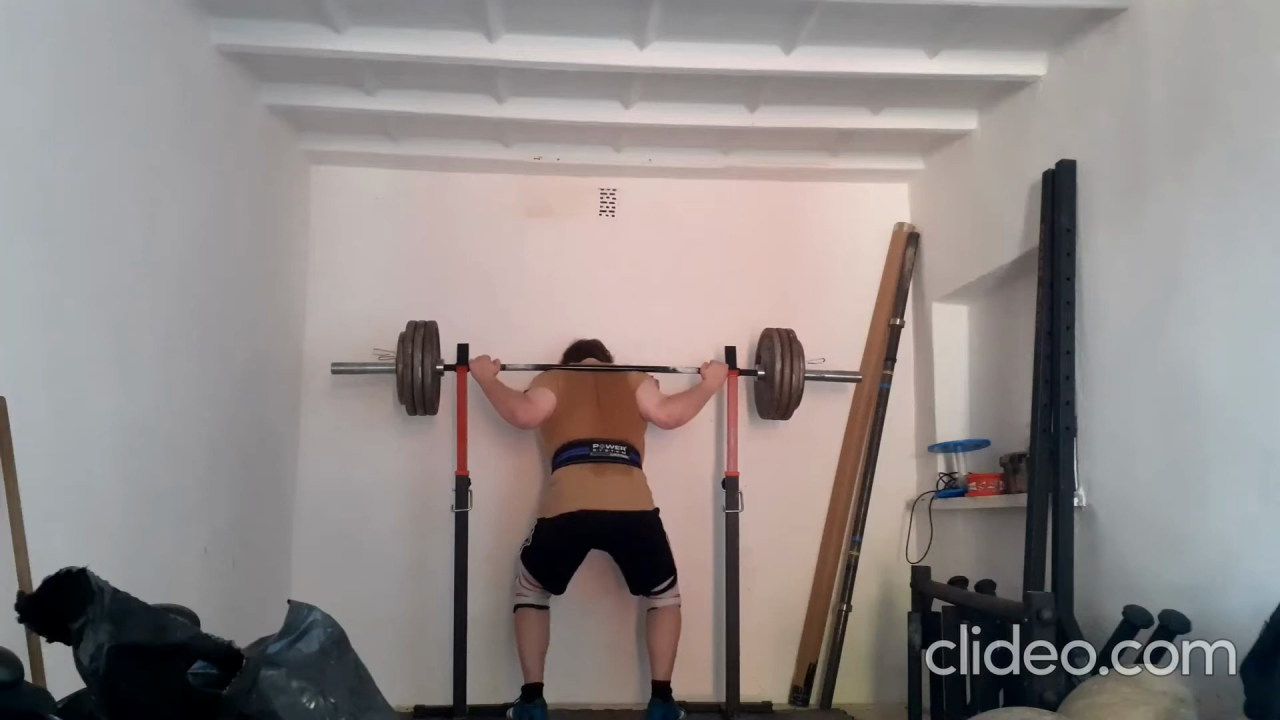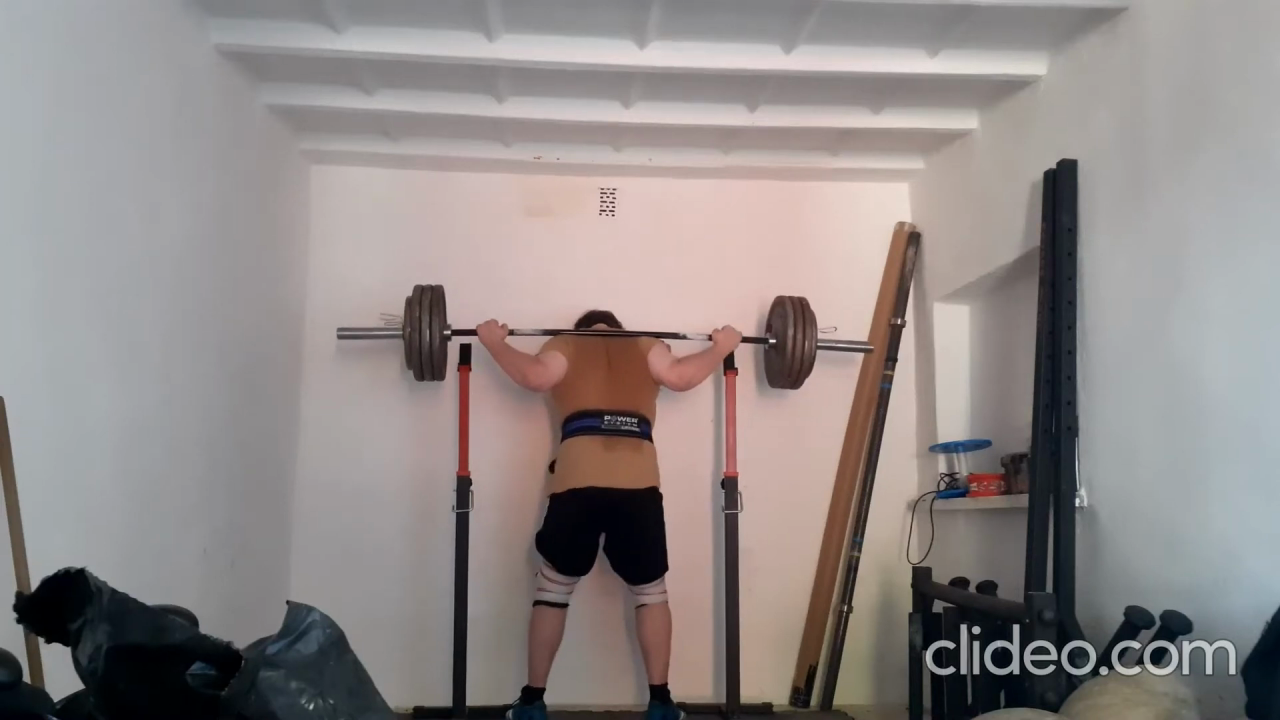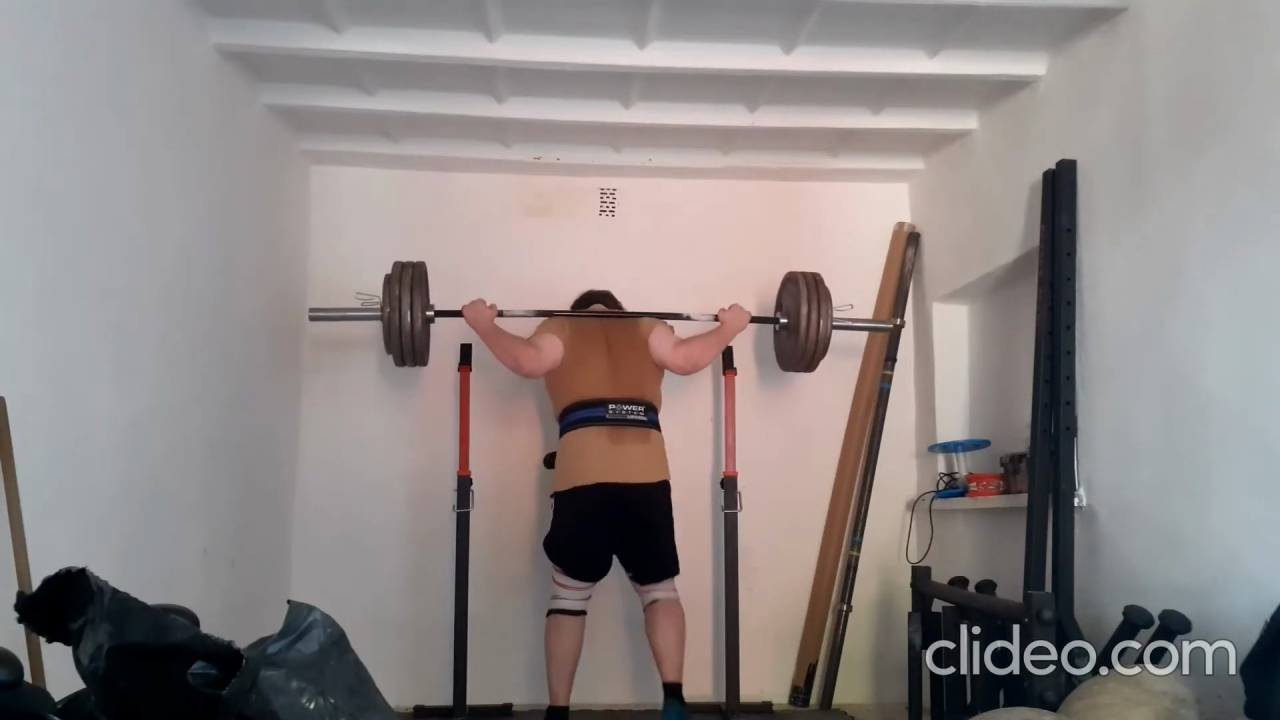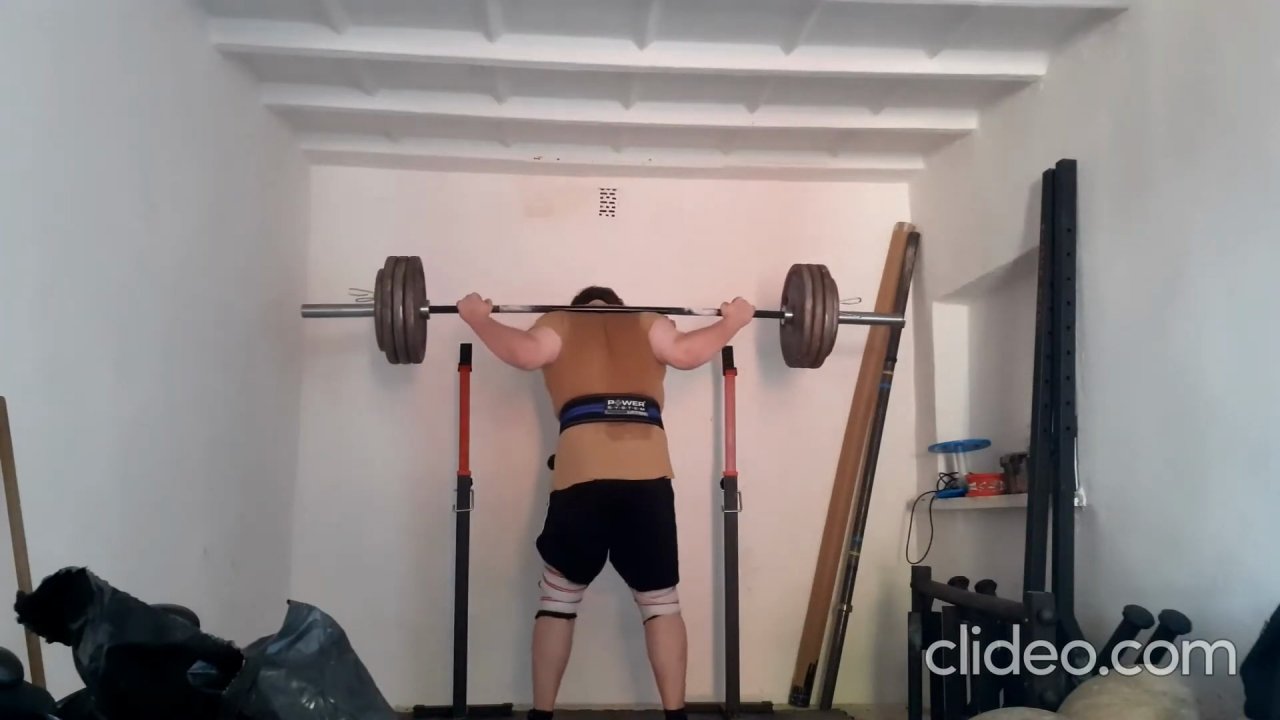
dt=1s
person 1, frame 1
left shoulder: (553, 380)
right shoulder: (634, 379)
left elbow: (523, 415)
right elbow: (668, 414)
left wrist: (486, 378)
right wrist: (711, 383)
left hip: (568, 504)
right hip: (632, 505)
left knee: (530, 592)
right knee: (664, 596)
person 1, frame 2
left shoulder: (564, 344)
right shoulder: (646, 345)
left elbow: (534, 376)
right elbow: (681, 376)
left wrist: (493, 342)
right wrist: (722, 347)
left hip: (578, 480)
right hip: (638, 481)
left knee: (553, 589)
right knee: (650, 592)
person 1, frame 3
left shoulder: (560, 328)
right shoulder: (646, 327)
left elbow: (528, 361)
right elbow: (686, 358)
left wrist: (482, 324)
right wrist: (730, 327)
left hip: (582, 476)
right hip: (647, 476)
left knee: (569, 599)
right knee: (660, 589)
person 1, frame 4
left shoulder: (559, 323)
right shoulder: (646, 323)
left elbow: (524, 353)
right elbow: (686, 352)
left wrist: (477, 317)
right wrist: (734, 320)
left hip: (581, 475)
right hip: (648, 476)
left knee: (558, 602)
right knee: (660, 602)
